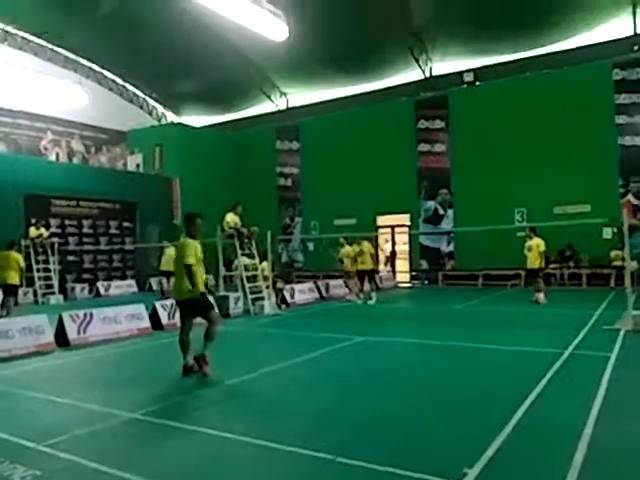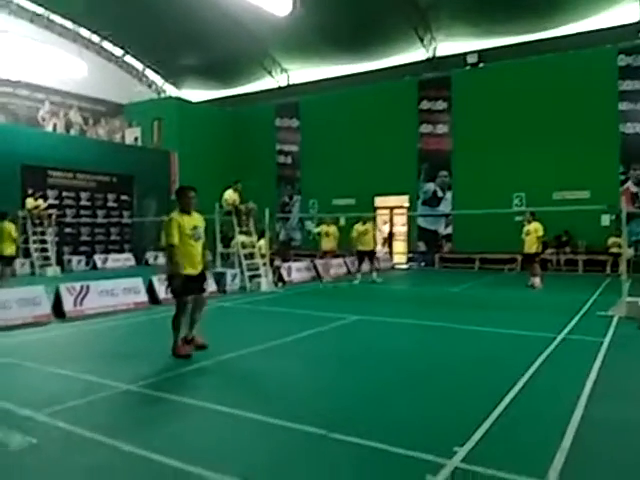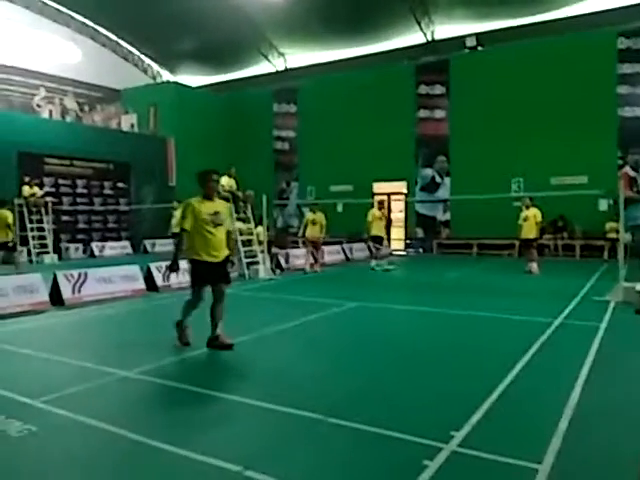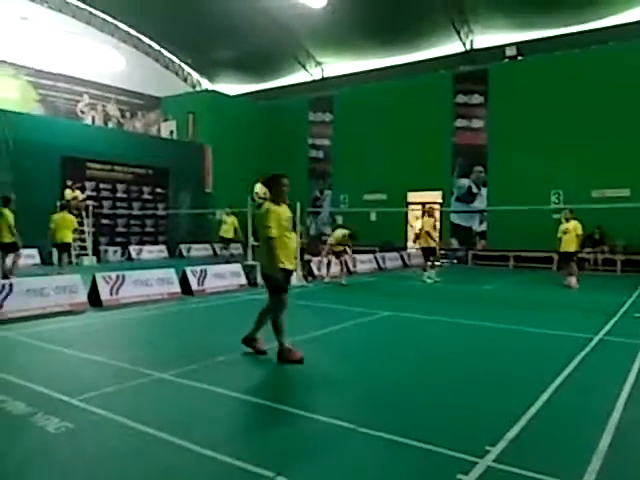
dt=0.7s
person 1, frame 1
left shoulder: (191, 243)
right shoulder: (188, 244)
right elbow: (189, 267)
left wrist: (206, 286)
right wrist: (195, 289)
left hip: (182, 293)
right hip: (191, 292)
left knee: (186, 327)
right knee: (214, 319)
left ankle: (188, 363)
right ankle: (202, 355)
person 1, frame 2
left shoulder: (199, 218)
right shoulder: (174, 220)
right elbow: (171, 247)
left wrist: (205, 267)
right wrist: (177, 271)
left hip: (196, 270)
right hip: (180, 271)
left knee: (200, 302)
right knee: (182, 307)
left ankle: (189, 336)
right ankle: (177, 344)
person 1, frame 3
left shoulder: (224, 205)
right shoulder: (193, 205)
left elbow: (228, 232)
right elbow: (183, 233)
left wrist: (231, 255)
right wrist: (175, 258)
left hip: (220, 258)
right hip: (200, 258)
left knee: (220, 295)
right knee: (198, 297)
left ankle: (215, 335)
right ankle: (182, 323)
person 1, frame 4
left shoulder: (285, 208)
right shoulder: (270, 210)
right elbow: (270, 241)
left wrist: (290, 265)
right wrist: (275, 268)
left hip: (285, 265)
right hip: (276, 266)
left knee: (275, 304)
right knee: (280, 304)
left ankle: (252, 337)
right ankle: (283, 348)
